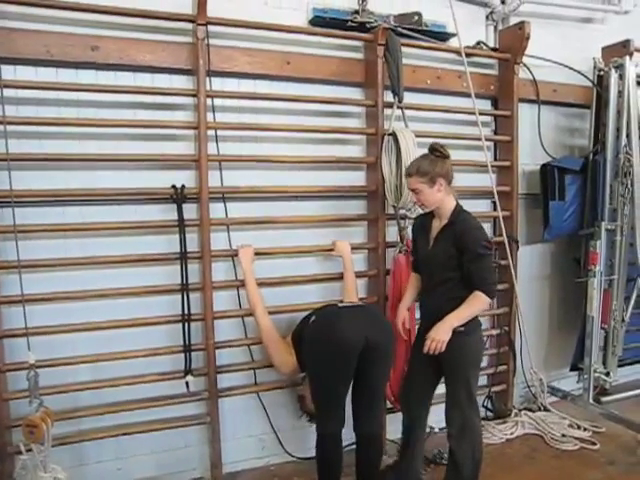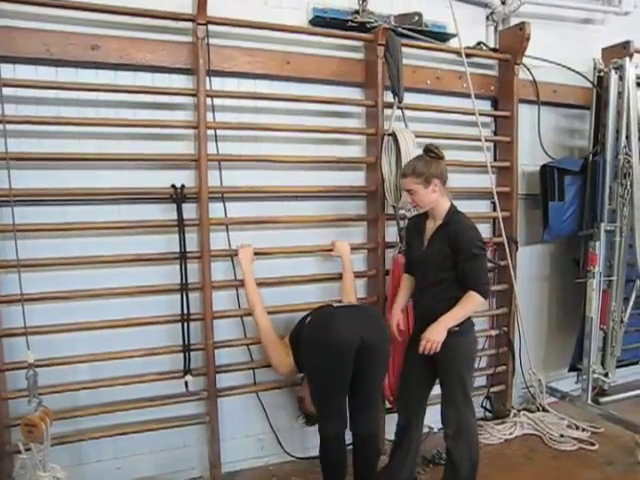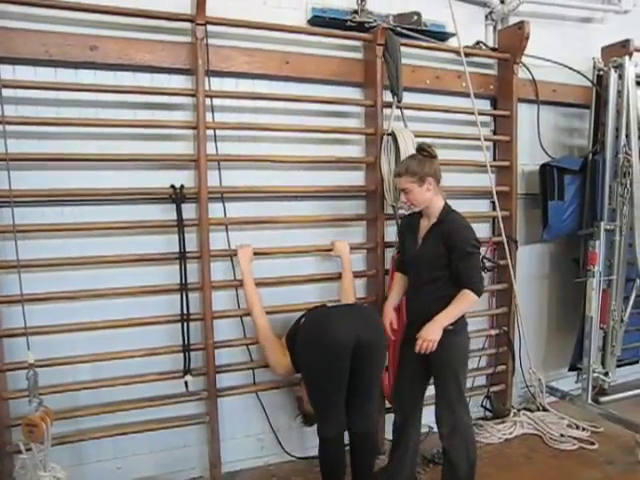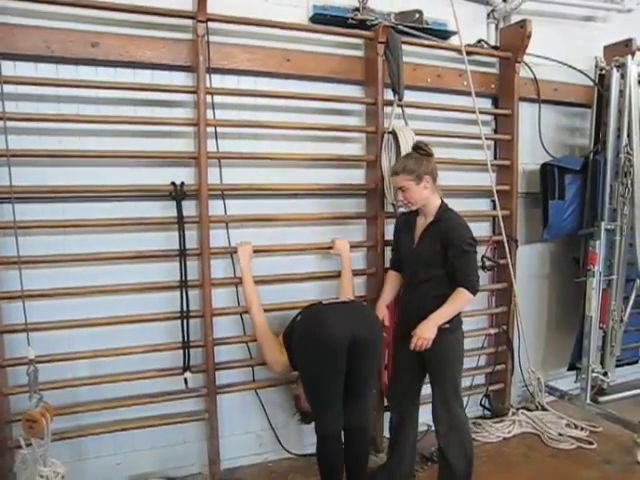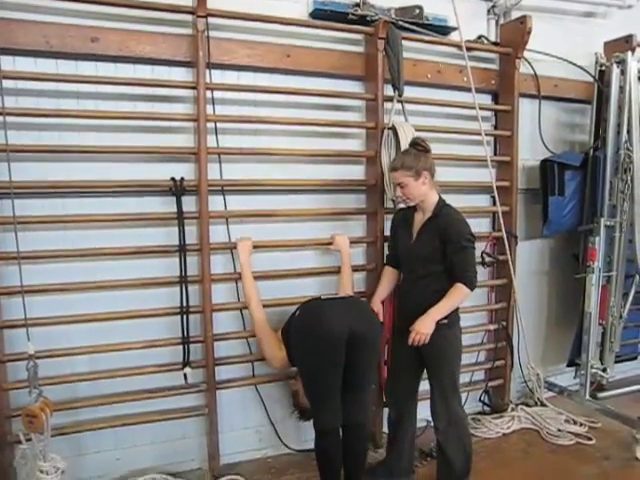
dt=0.1s
person 1, frame 1
left shoulder: (468, 230)
right shoulder: (421, 225)
left elbow: (485, 292)
left wrist: (448, 325)
right wrist: (405, 304)
left hip: (461, 335)
right hip: (428, 329)
left knee: (461, 412)
right knee: (412, 400)
person 1, frame 2
left shoulder: (463, 231)
right shoulder: (414, 226)
left elbow: (479, 292)
left wrist: (443, 325)
right wrist: (398, 306)
left hip: (455, 335)
right hip: (421, 330)
left knee: (456, 412)
right knee: (408, 403)
person 1, frame 3
left shoulder: (457, 229)
right shoulder: (408, 225)
left elbow: (473, 289)
left wrist: (438, 324)
right wrist: (390, 305)
left hip: (448, 333)
right hip: (414, 329)
left knee: (451, 411)
right knee: (404, 402)
person 1, frame 4
left shoulder: (453, 227)
right shoulder: (403, 224)
left elbow: (468, 287)
left wrist: (433, 322)
right wrist: (383, 302)
left hip: (443, 332)
right hip: (408, 327)
left knee: (447, 409)
right knee: (400, 400)
person 1, frame 5
left shoulder: (452, 223)
right shoulder: (401, 219)
left elbow: (466, 282)
left wrist: (431, 318)
right wrist: (378, 299)
left hip: (440, 327)
right hip: (404, 322)
left knee: (445, 404)
right knee: (398, 395)
person 2, frame 1
left shoulder: (289, 361)
left elbow: (259, 311)
right elbow: (352, 300)
left wrist: (246, 266)
right wrist: (346, 256)
left hip: (331, 333)
right hip: (376, 323)
left knee: (329, 429)
right knee: (371, 427)
person 2, frame 2
left shoulder: (288, 362)
left elbow: (258, 311)
right elbow: (350, 302)
left wrist: (246, 266)
right wrist: (346, 256)
left hip: (328, 334)
right hip: (372, 322)
left knee: (332, 430)
right knee: (367, 427)
person 2, frame 3
left shoulder: (284, 361)
left elbow: (257, 312)
right elbow: (349, 301)
left wrist: (245, 266)
right wrist: (345, 257)
left hip: (323, 333)
right hip: (369, 321)
left knee: (330, 430)
right knee: (363, 426)
person 2, frame 4
left shoulder: (282, 359)
left elbow: (255, 309)
right elbow: (347, 301)
left wrist: (245, 263)
left hip: (319, 330)
right hip: (364, 319)
left knee: (329, 428)
right knee: (357, 423)
person 2, frame 5
left shoulder: (280, 356)
left elbow: (255, 306)
right elbow: (346, 295)
left wrist: (244, 260)
left hip: (318, 326)
right hip: (363, 316)
left knee: (327, 424)
right knee: (356, 419)
